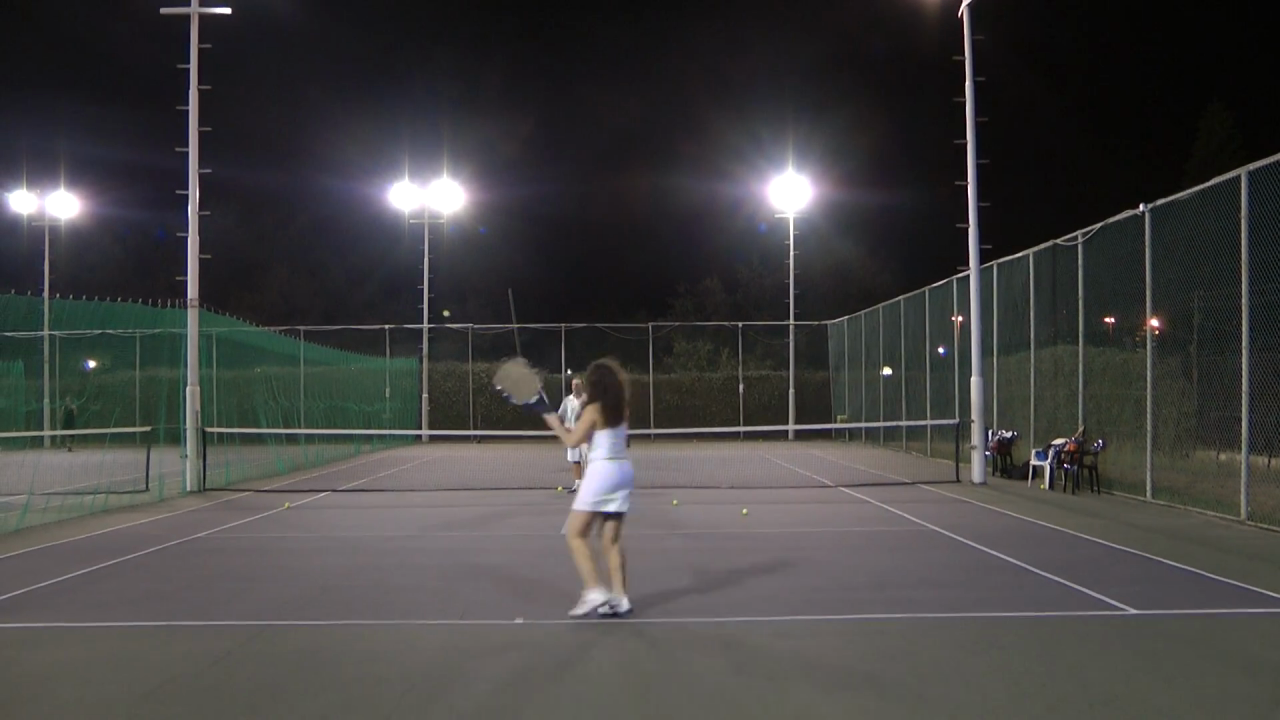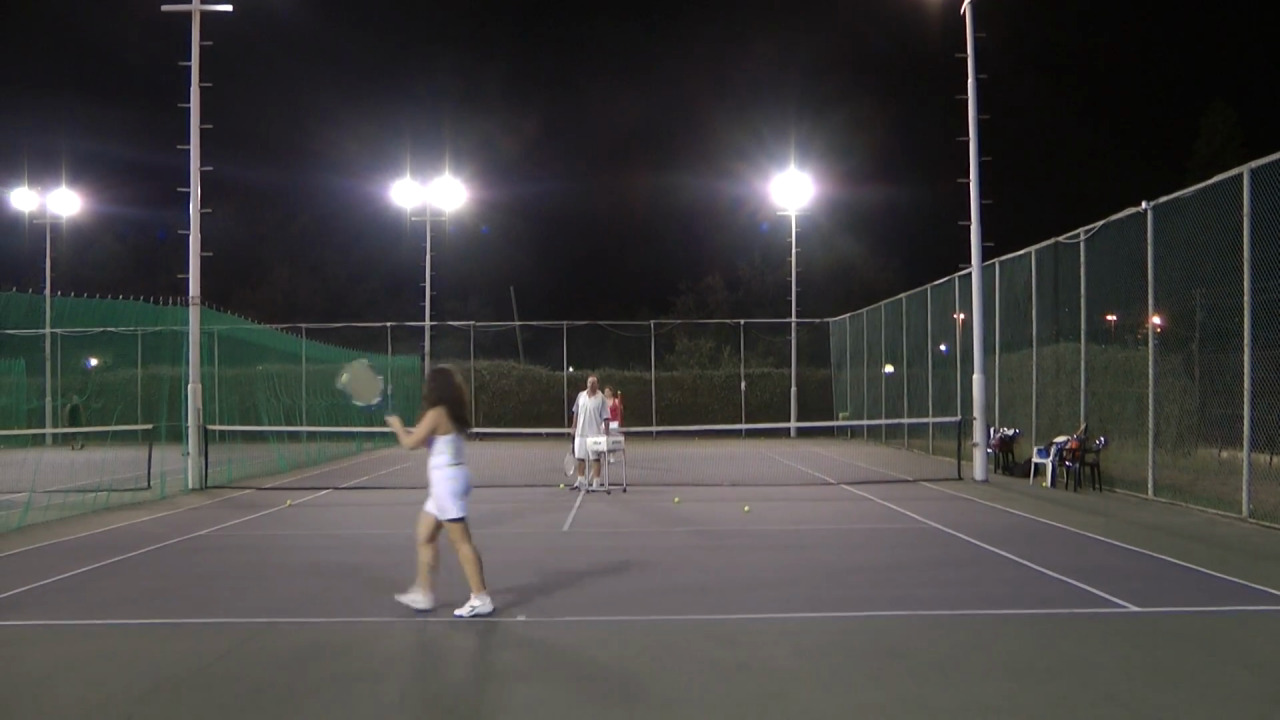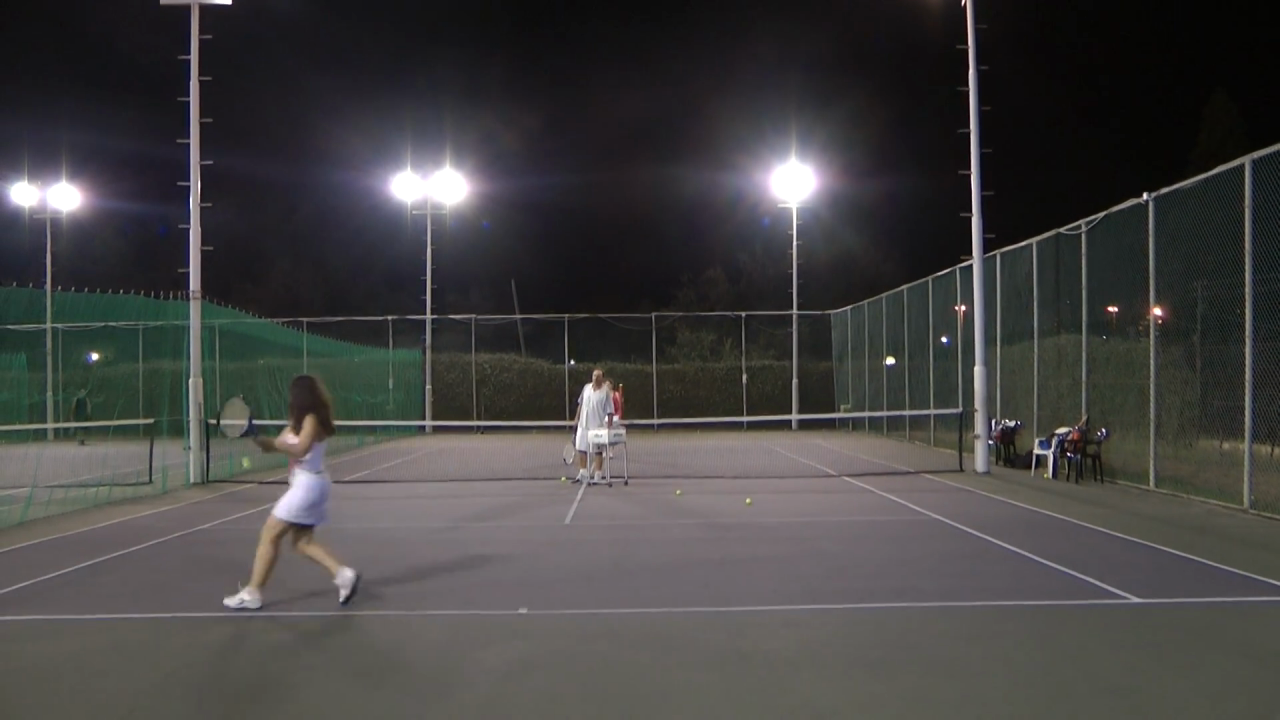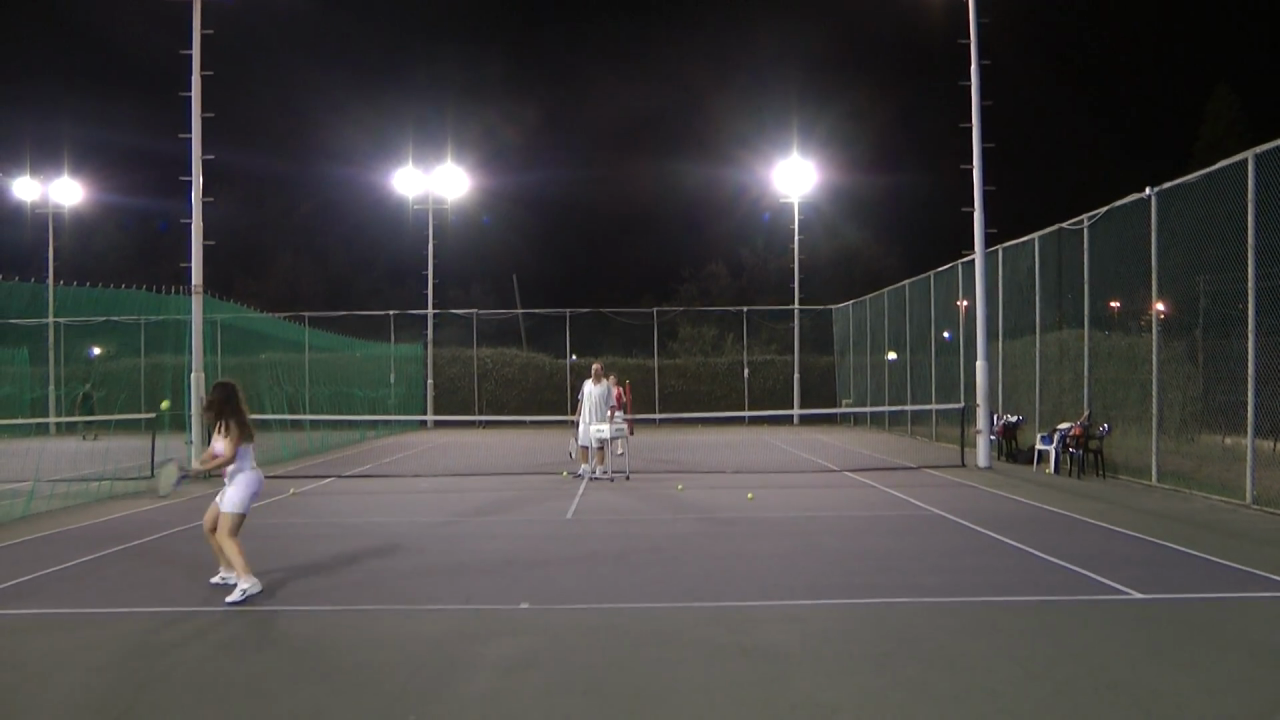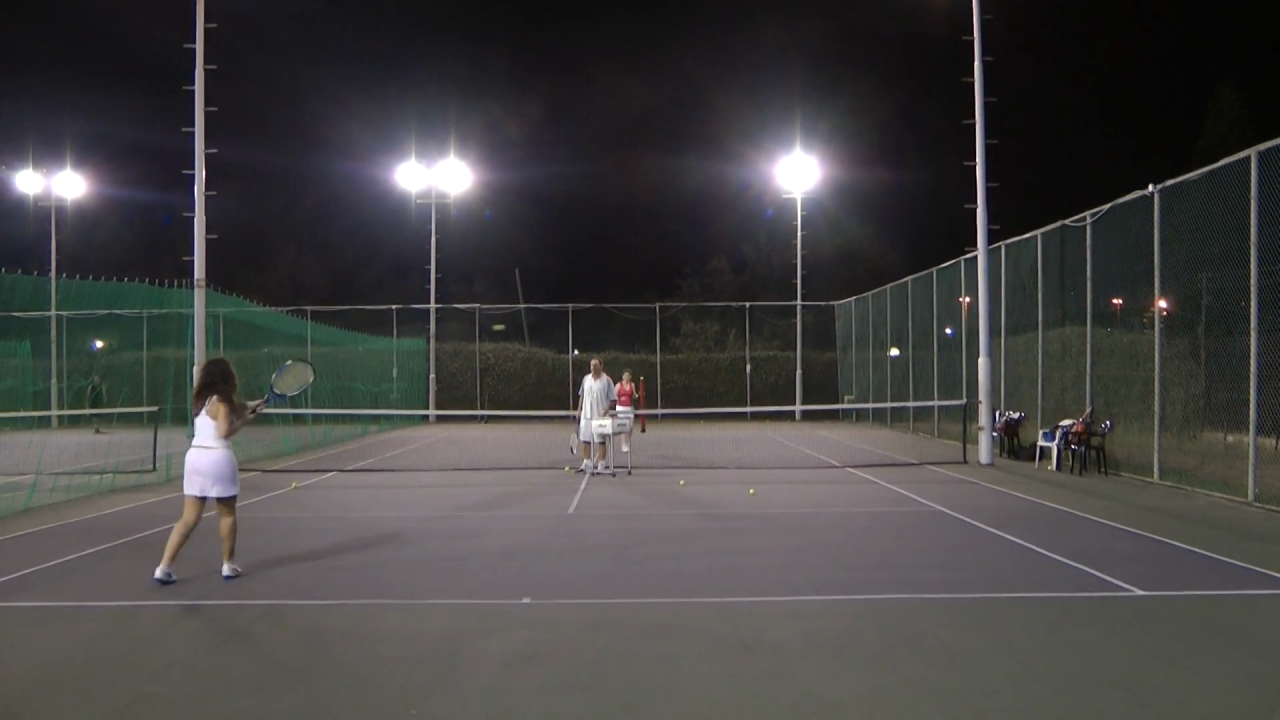
dt=0.5s
person 1, frame 1
left shoulder: (594, 409)
right shoulder: (619, 408)
left elbow: (573, 441)
left wrist: (556, 424)
left hip: (602, 473)
right hip: (623, 471)
left knee: (575, 535)
right knee: (610, 541)
left ankle: (595, 590)
right ankle: (619, 599)
person 1, frame 2
left shoulder: (436, 413)
right shoulder: (454, 414)
left elbow: (411, 443)
left wrist: (397, 426)
right wrist: (404, 430)
left hip: (447, 479)
right hip: (454, 477)
left knee: (461, 542)
right knee: (423, 538)
left ankle: (481, 599)
right ankle: (422, 593)
person 1, frame 3
left shoulder: (311, 420)
right shoulder: (298, 420)
left elbow: (300, 450)
right elbow: (280, 445)
left wrist: (274, 445)
right wrist: (266, 442)
left hip: (307, 485)
right hip: (311, 485)
left knee: (268, 538)
right knee: (303, 542)
left ankle: (252, 594)
right ankle: (343, 574)
person 1, frame 4
left shoulder: (233, 425)
right shoulder: (221, 424)
left elbow: (229, 457)
right elbow: (211, 454)
left wrist: (203, 468)
right wrist: (203, 460)
left hip: (244, 481)
right hip: (236, 482)
left knee: (225, 534)
right knee: (210, 525)
left ankle: (247, 582)
right ankle: (229, 572)
person 1, frame 5
left shoulder: (205, 400)
right shoulder: (222, 401)
left elbow: (234, 410)
right elbow: (225, 432)
left wrist: (248, 407)
right wrist: (244, 420)
left hip: (195, 457)
right hip: (219, 459)
left knee: (189, 518)
right knee: (227, 513)
left ankle: (164, 567)
right ankle: (228, 565)
